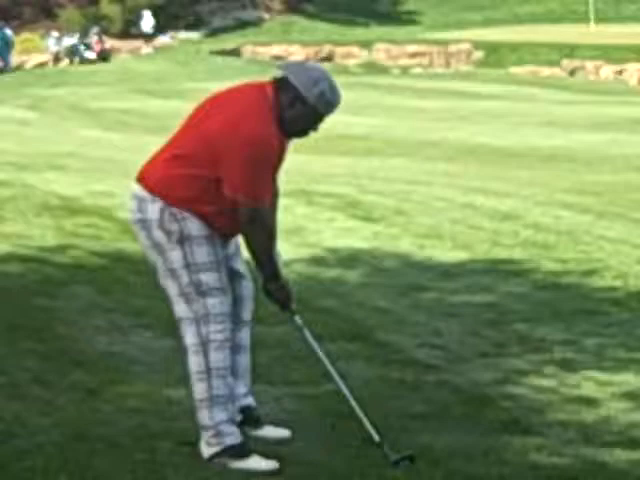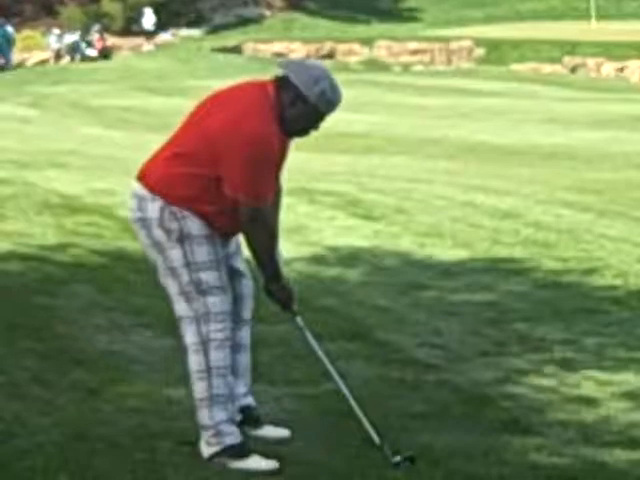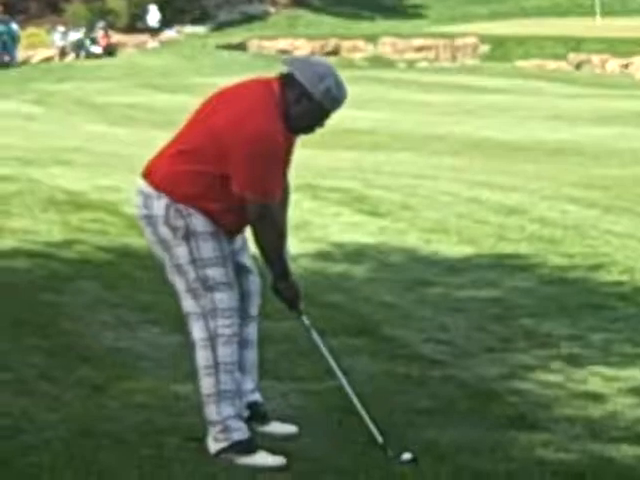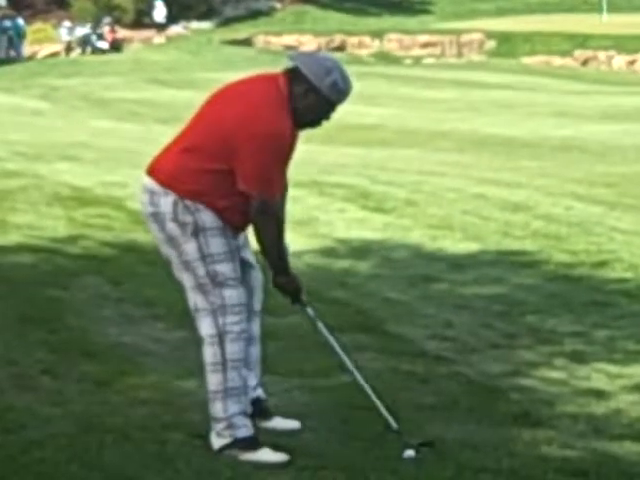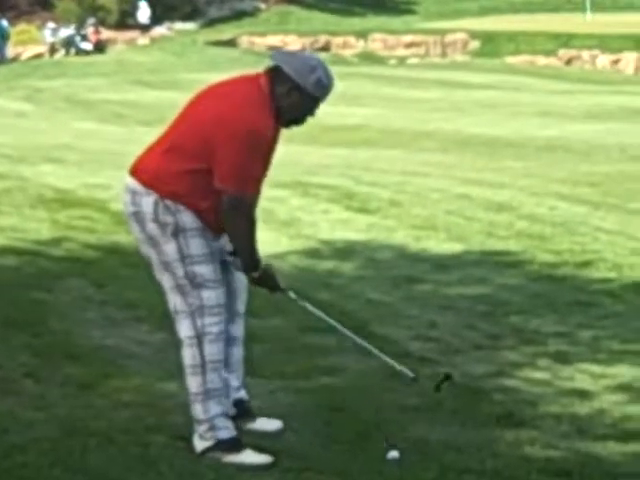
dt=0.2s
person 1, frame 1
left shoulder: (265, 105)
right shoulder: (253, 130)
left elbow: (266, 190)
right elbow: (251, 215)
left wrist: (272, 257)
right wrist: (272, 277)
left hip: (202, 211)
right hip: (171, 212)
left knee: (237, 304)
right knee: (209, 320)
left ankle: (238, 409)
right ankle: (219, 439)
person 1, frame 2
left shoulder: (268, 105)
right shoulder: (253, 129)
left elbow: (269, 189)
right elbow: (253, 215)
left wrist: (273, 258)
right wrist: (274, 277)
left hip: (202, 210)
right hip: (171, 211)
left knee: (237, 304)
right knee: (209, 320)
left ankle: (239, 409)
right ankle: (219, 439)
person 1, frame 3
left shoulder: (273, 103)
right shoulder: (260, 128)
left elbow: (276, 187)
right elbow: (260, 213)
left wrist: (281, 256)
right wrist: (282, 276)
left hip: (207, 208)
right hip: (176, 209)
left knee: (244, 300)
right knee: (217, 316)
left ankle: (245, 405)
right ankle: (227, 435)
person 1, frame 4
left shoulder: (275, 95)
right shoulder: (268, 122)
left elbow: (273, 189)
right elbow: (262, 208)
left wrist: (278, 260)
right wrist: (282, 272)
left hip: (205, 204)
right hip: (181, 205)
left knee: (246, 295)
right knee: (225, 312)
left ankle: (247, 401)
right ankle: (230, 431)
person 1, frame 5
left shoulder: (256, 98)
right shoulder: (247, 120)
left elbow: (241, 195)
right elbow: (235, 205)
left wrist: (244, 255)
right wrist: (252, 264)
left hip: (191, 206)
right hip: (164, 207)
left knee: (229, 298)
right knee: (204, 315)
left ankle: (231, 403)
right ankle: (213, 434)
